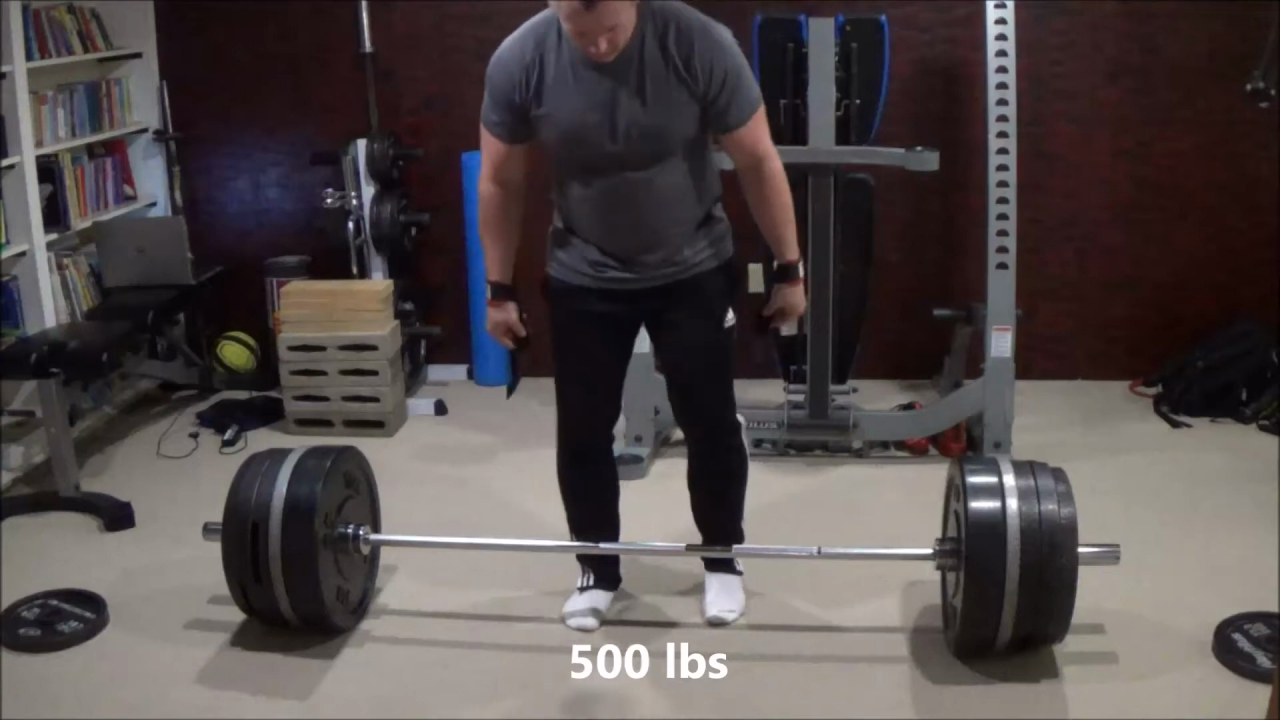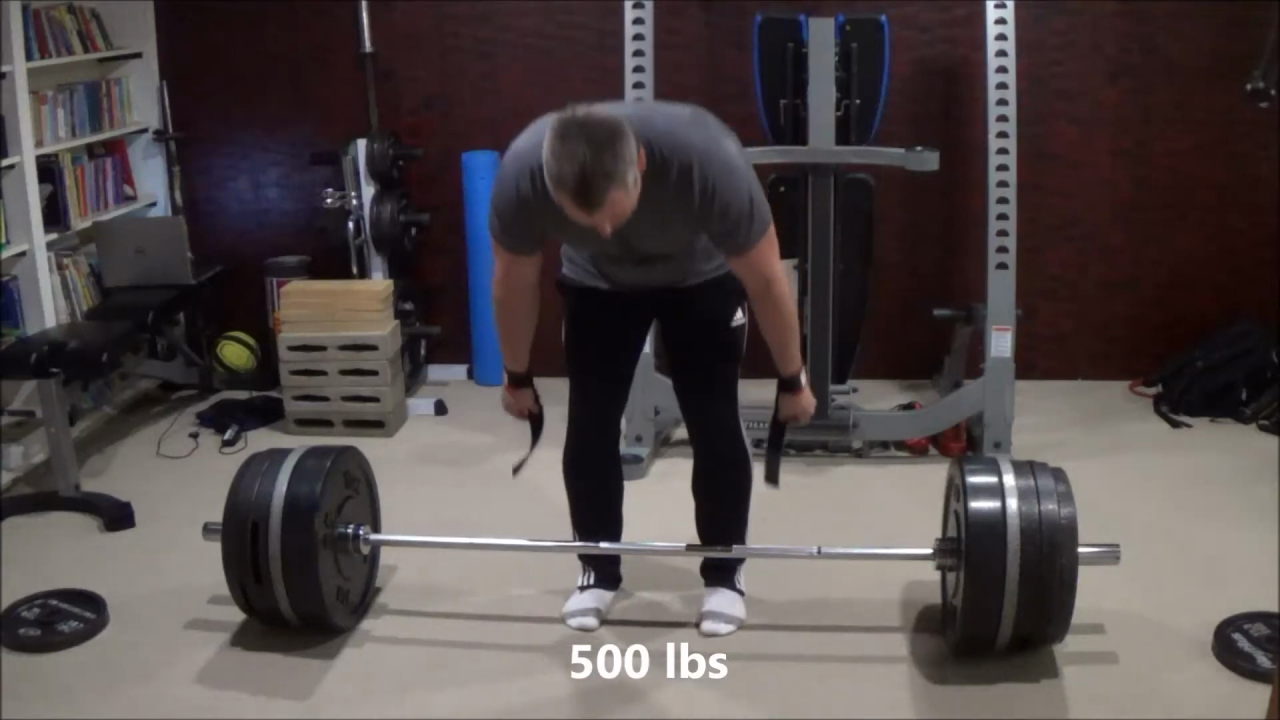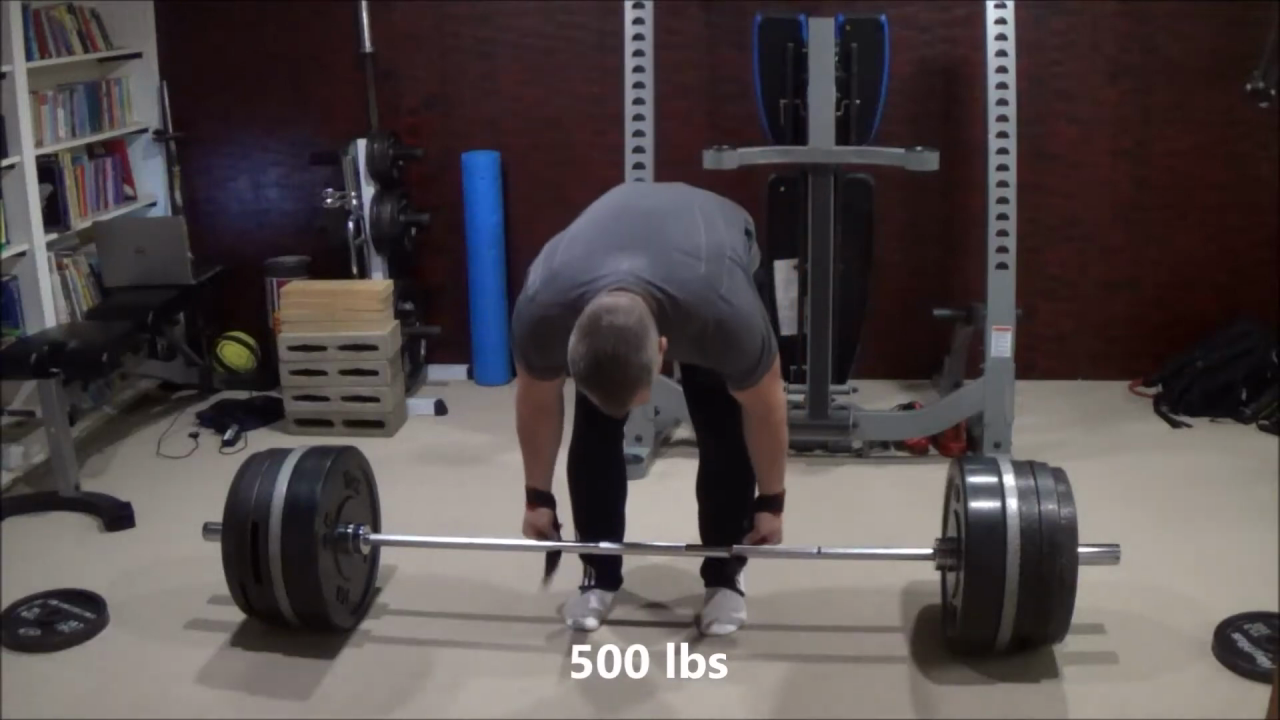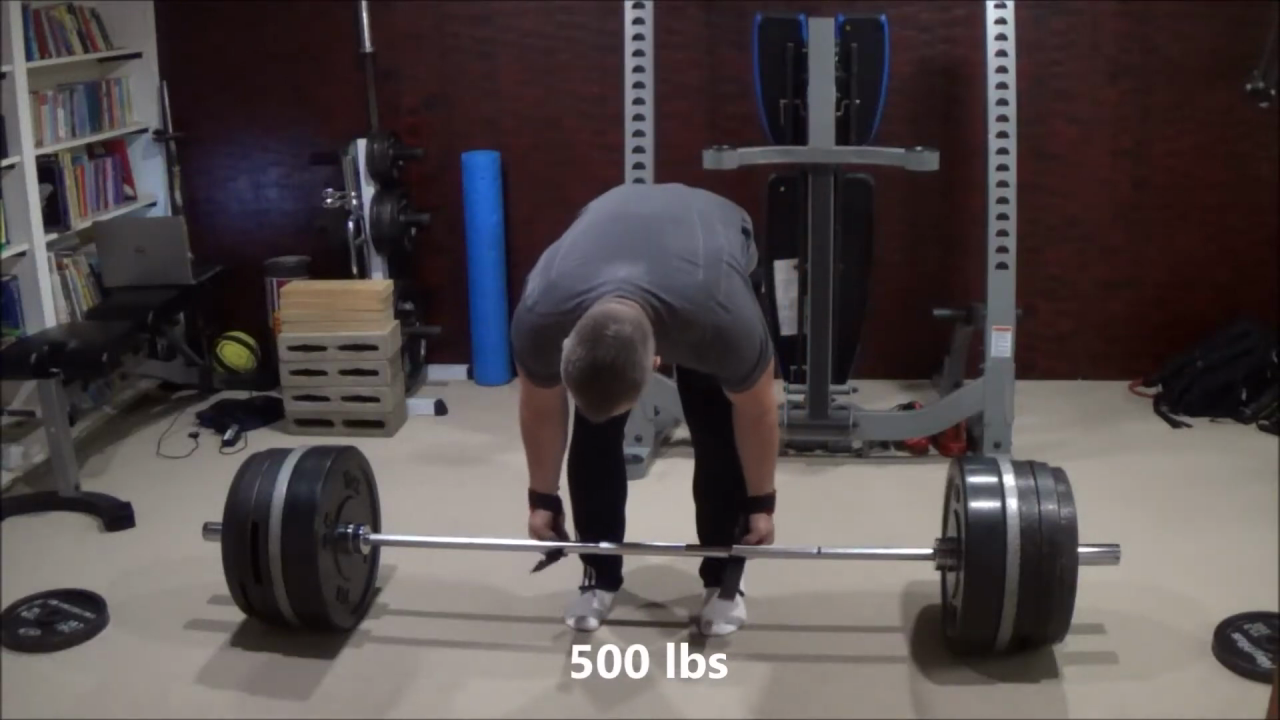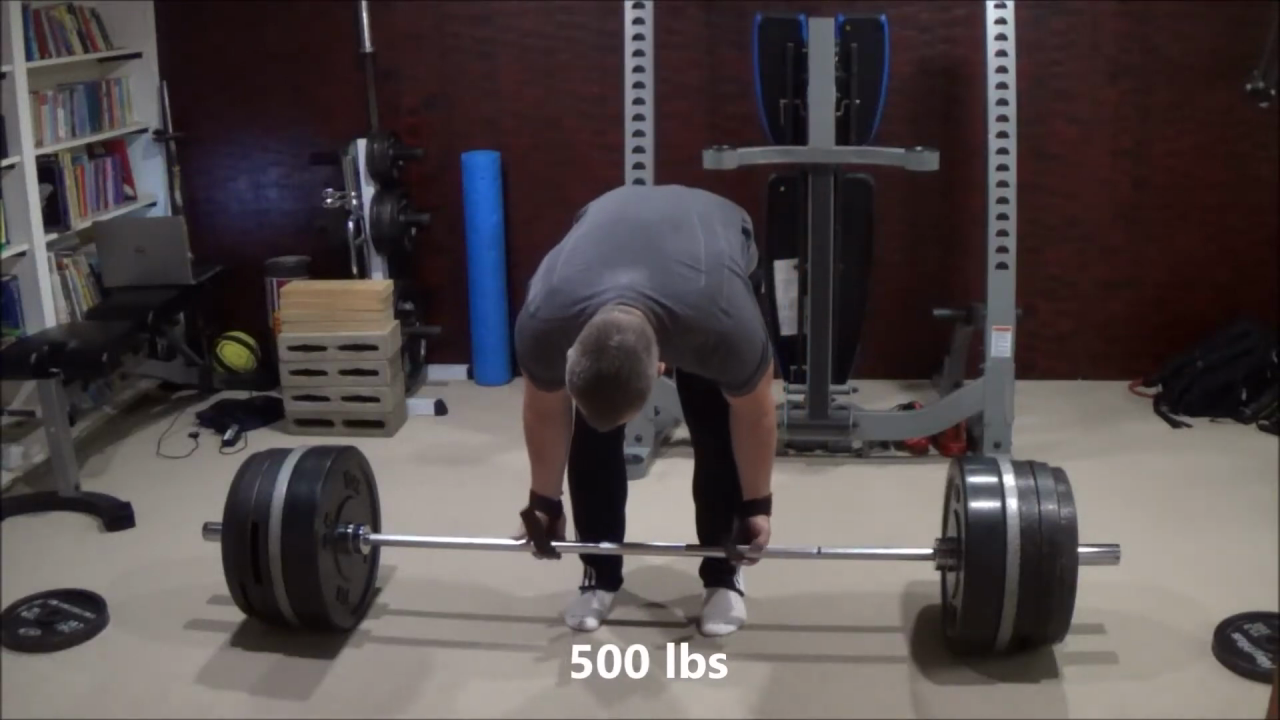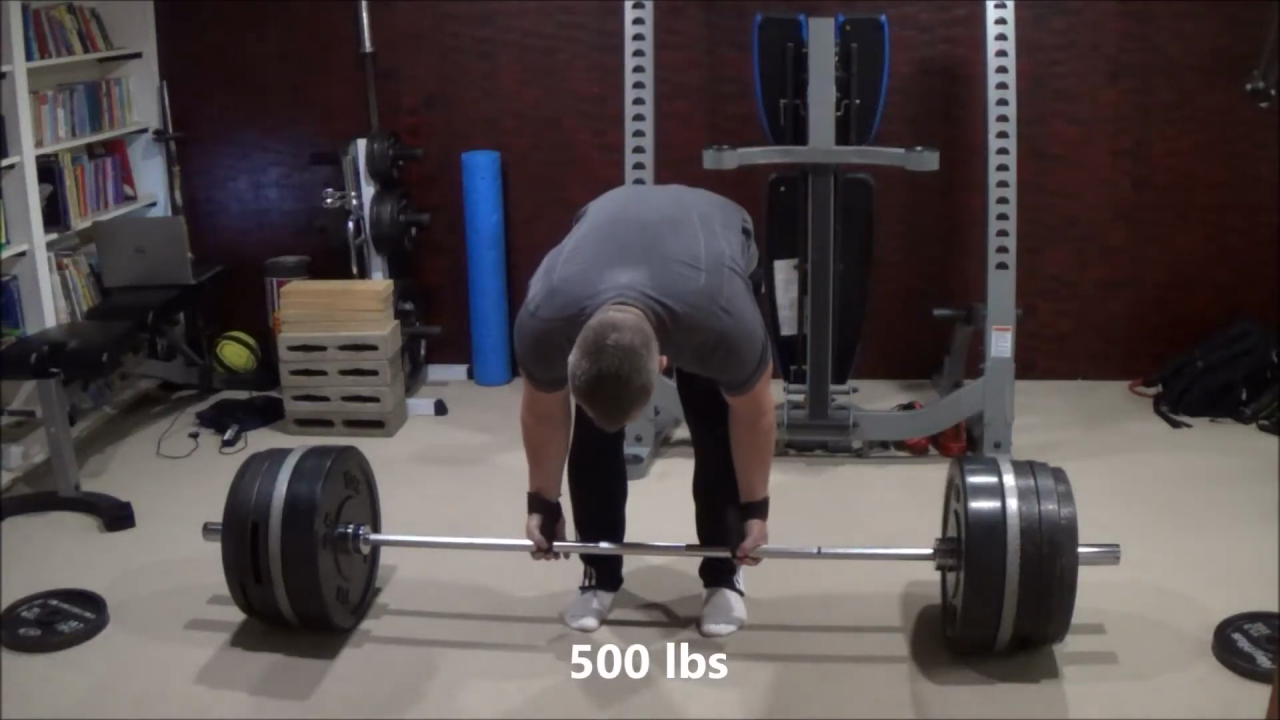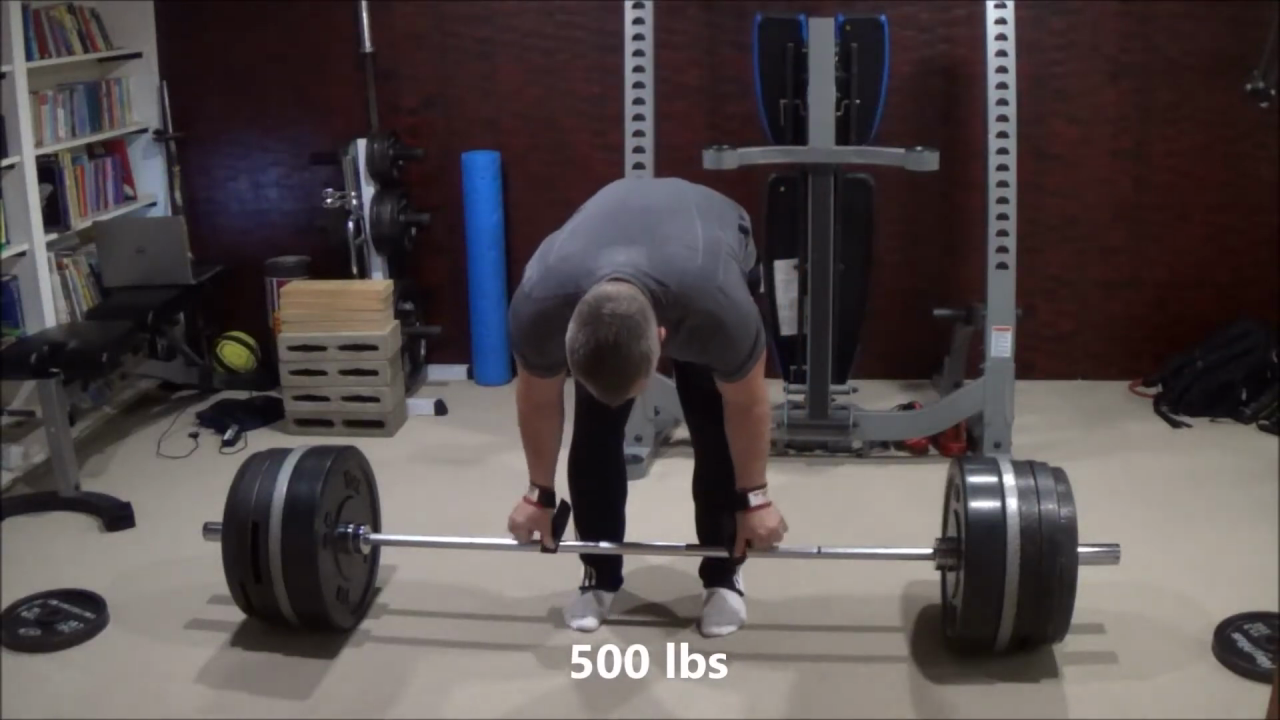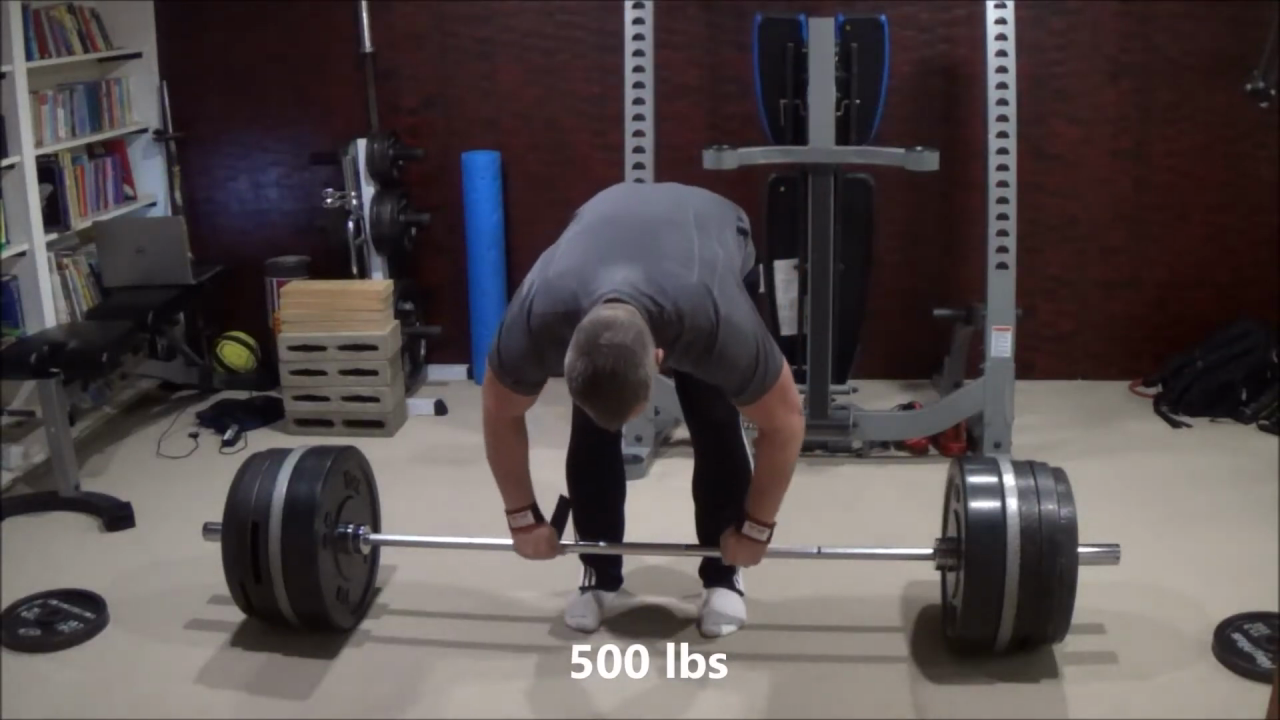
dt=0.4s
person 1, frame 1
right shoulder: (518, 61)
left elbow: (758, 162)
right elbow: (500, 182)
left wrist: (788, 270)
right wrist: (500, 289)
left hip: (694, 271)
right hip: (581, 277)
left knee: (710, 421)
right knee: (582, 431)
left ankle: (723, 560)
right ankle: (597, 569)
person 1, frame 2
left shoulder: (708, 161)
right shoulder: (521, 179)
left elbow: (765, 278)
right elbow: (513, 285)
left wrist: (792, 379)
right wrist: (517, 378)
left hip: (702, 278)
right hip: (595, 285)
left knee: (715, 425)
right knee: (591, 423)
left ankle: (724, 574)
right ankle: (598, 571)
person 1, frame 3
left shoulder: (725, 313)
right shoulder: (541, 310)
left elbow: (765, 409)
right elbow: (538, 404)
left wrist: (771, 501)
right wrist: (537, 496)
left knee: (723, 431)
right knee: (593, 430)
left ankle: (724, 575)
right ankle: (599, 573)
person 1, frame 4
left shoulder: (723, 319)
right shoulder: (540, 317)
left elbow: (757, 411)
right elbow: (541, 411)
left wrist: (762, 501)
right wrist: (542, 499)
left knee: (718, 430)
right knee: (593, 432)
left ankle: (723, 575)
right ankle: (600, 572)
person 1, frame 5
left shoulder: (724, 323)
right shoulder: (544, 322)
left elbow: (754, 415)
right elbow: (545, 414)
left wrist: (756, 504)
right wrist: (544, 502)
left knee: (717, 430)
right knee: (591, 430)
left ankle: (722, 574)
right ankle: (599, 573)
person 1, frame 6
left shoulder: (723, 322)
right shoulder: (543, 322)
left elbow: (752, 415)
right elbow: (544, 414)
left wrist: (754, 508)
right wrist: (543, 505)
left knee: (717, 429)
right knee: (592, 432)
left ankle: (723, 574)
right ankle: (599, 572)
person 1, frame 7
left shoulder: (719, 305)
right shoulder: (538, 305)
left elbow: (745, 406)
right elbow: (538, 399)
left wrist: (753, 498)
right wrist: (539, 493)
left knee: (715, 425)
right knee: (594, 428)
left ankle: (722, 574)
right ankle: (599, 572)
person 1, frame 8
left shoulder: (719, 324)
right shoulder: (536, 319)
left elbow: (784, 423)
right elbow: (500, 416)
left wrist: (754, 530)
right wrist: (523, 517)
left knee: (716, 425)
right knee: (590, 430)
left ankle: (722, 573)
right ankle: (599, 571)
